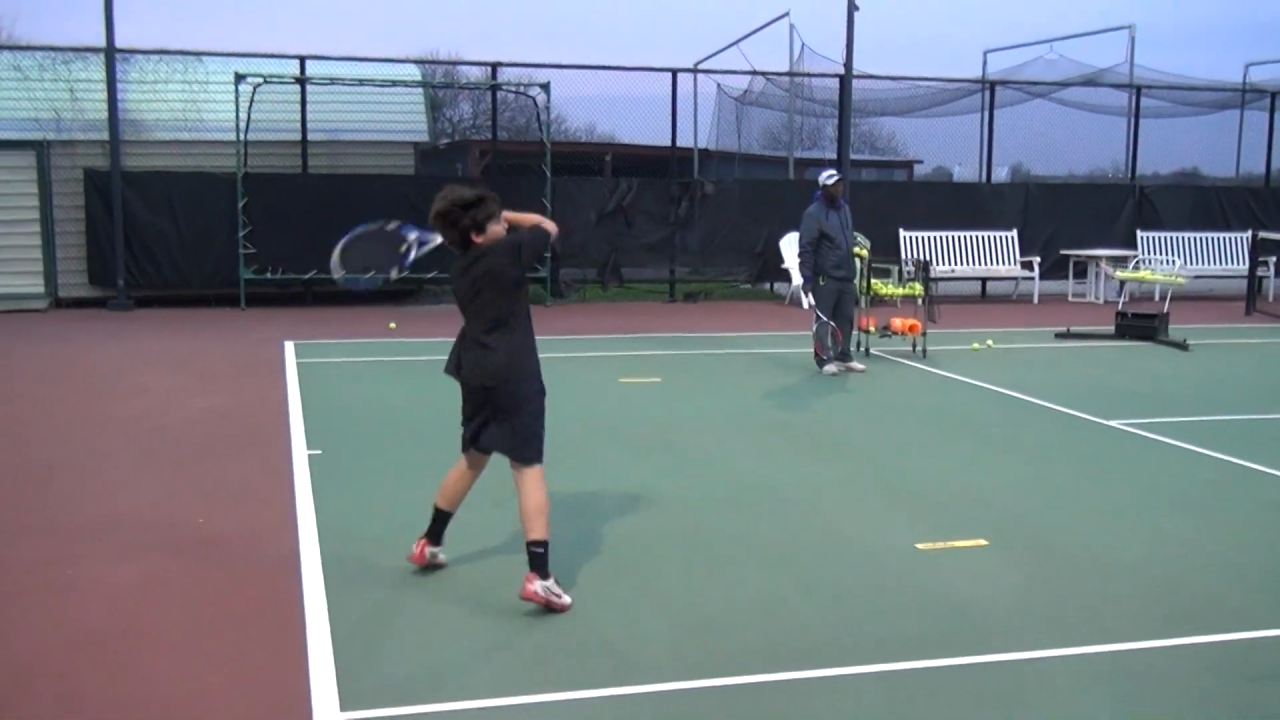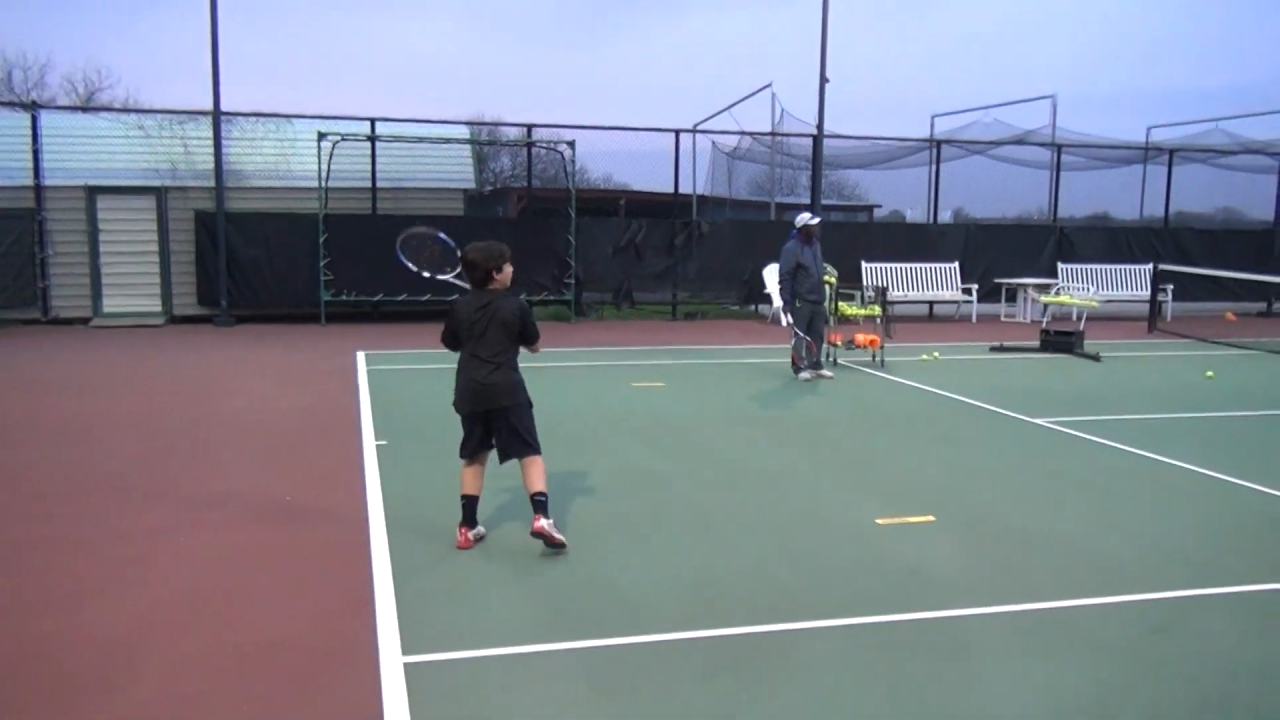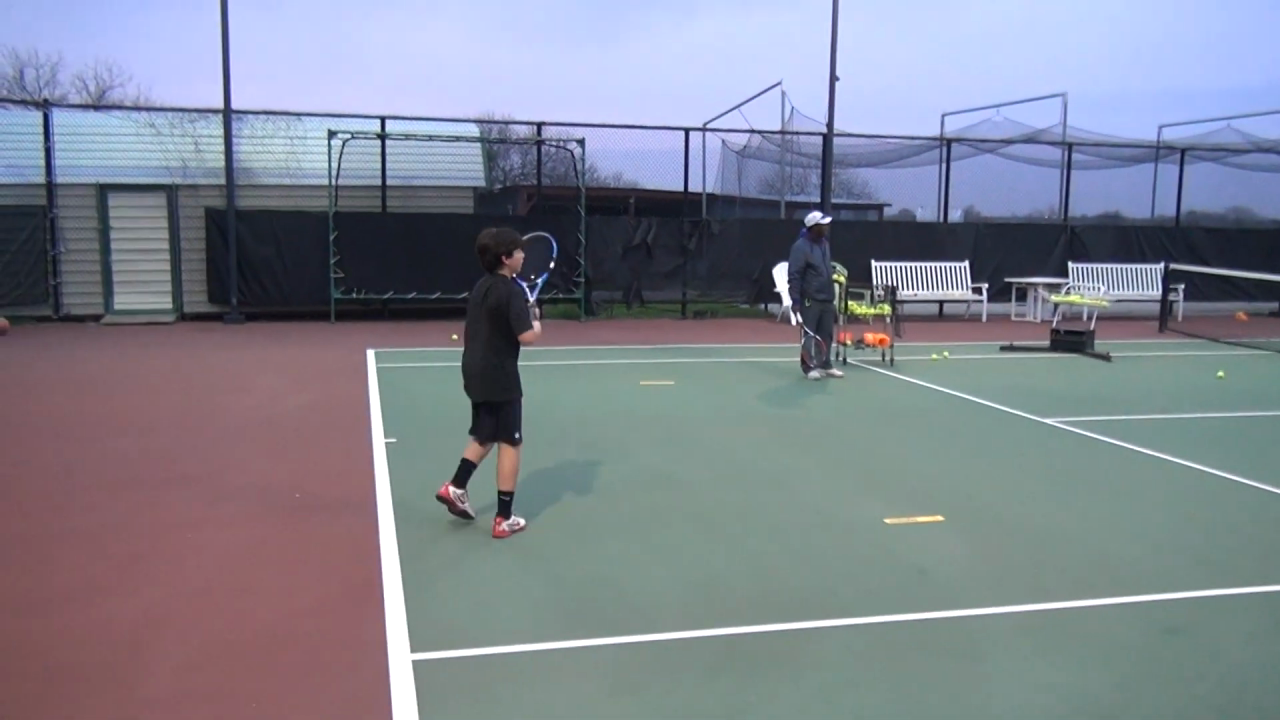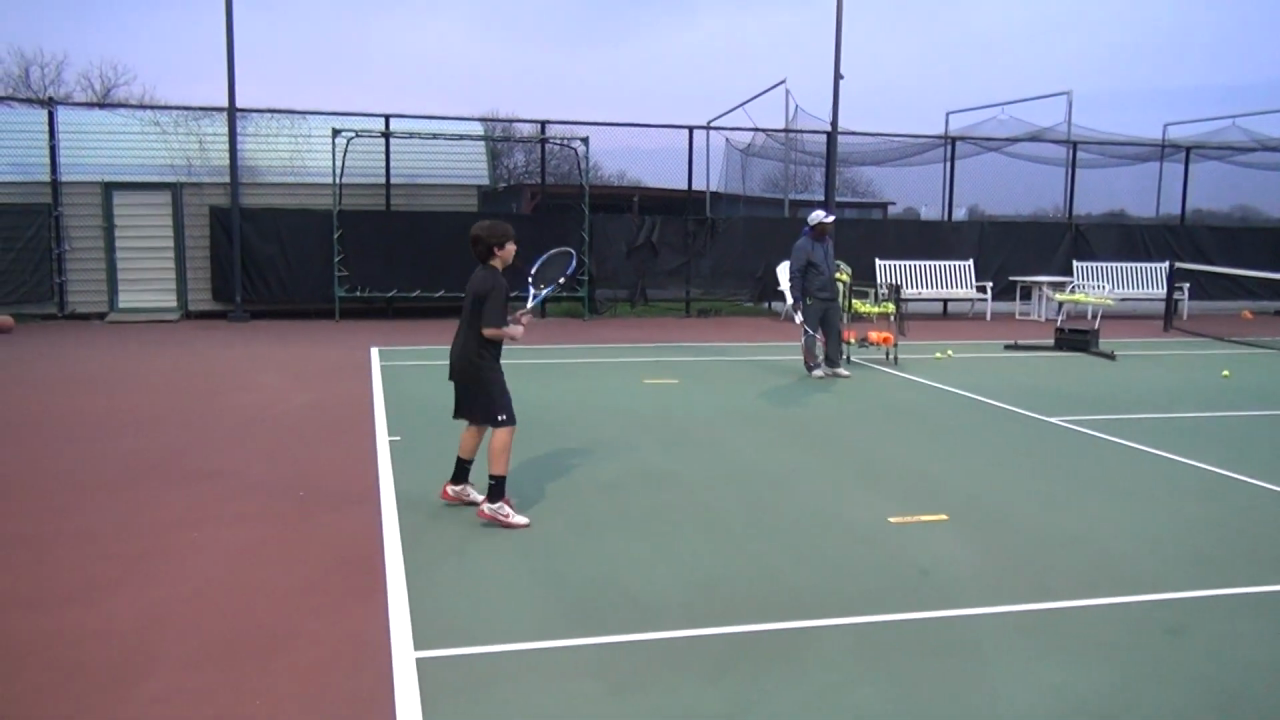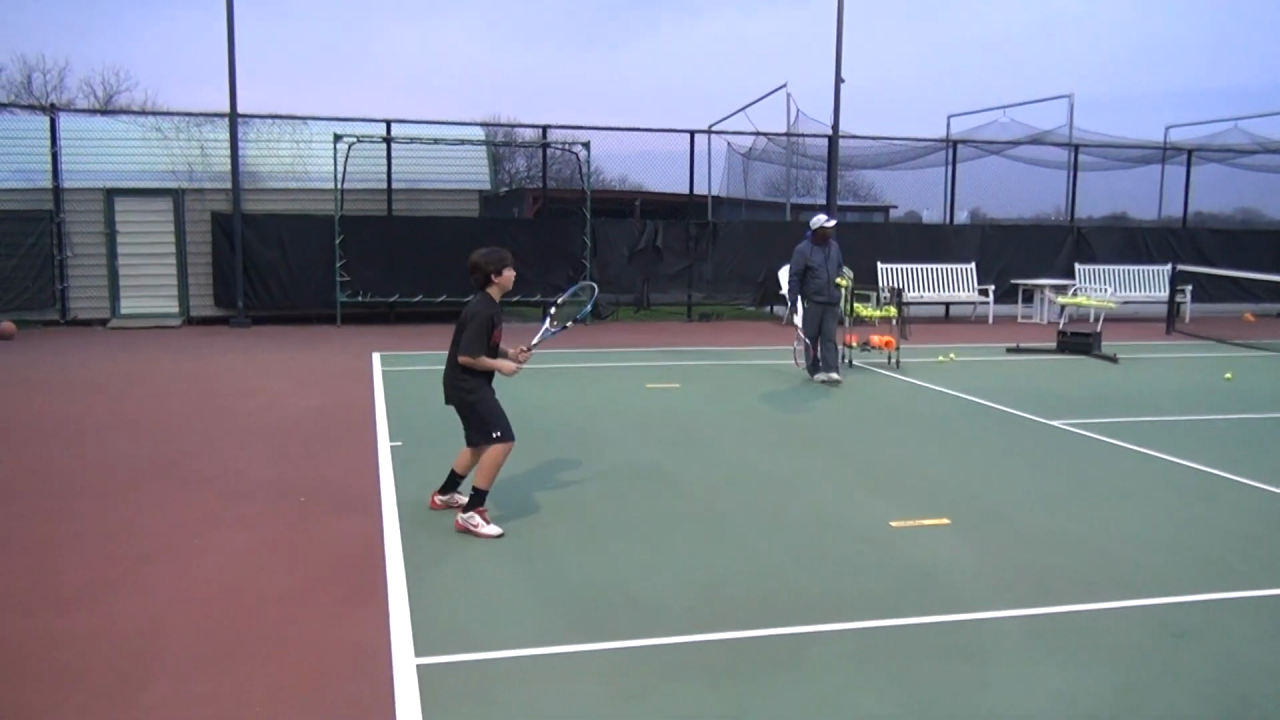
dt=0.4s
person 1, frame 1
left shoulder: (461, 264)
right shoulder: (511, 248)
right elbow: (549, 229)
right wrist: (508, 217)
left hip: (475, 371)
right hip: (515, 373)
left knee: (474, 456)
right knee: (529, 467)
person 1, frame 2
left shoulder: (460, 305)
right shoulder: (516, 306)
left elbow: (449, 344)
right elbow: (534, 344)
left hip: (470, 390)
right hip: (506, 389)
left knee: (474, 456)
right knee: (530, 454)
left ankle: (467, 527)
right ankle: (542, 518)
person 1, frame 3
left shoulder: (481, 287)
right shoulder: (512, 291)
right elbow: (524, 336)
left wrist: (524, 317)
right wrist: (537, 328)
left hip: (475, 371)
right hip: (499, 376)
left knee: (484, 436)
right knee: (510, 443)
left ankle: (456, 486)
right ankle: (504, 518)
person 1, frame 4
left shoulder: (481, 276)
right shoulder: (496, 284)
right elbow: (489, 330)
left wrist: (511, 321)
right wrist: (513, 332)
left hip: (465, 360)
right hip: (479, 363)
left knee: (478, 421)
right knee: (503, 425)
left ankle: (457, 485)
right ankle: (496, 501)
person 1, frame 5
left shoulder: (492, 306)
right shoulder: (481, 311)
right elbow: (466, 356)
left wrist: (511, 354)
right wrist: (501, 366)
left hip: (476, 385)
right hip: (466, 386)
left knee: (481, 442)
right knee: (502, 441)
left ankle: (445, 493)
right ankle: (472, 513)
person 2, frame 1
left shoulder: (845, 209)
right shoulder: (814, 213)
right elbow: (806, 248)
right wrist: (807, 278)
left hip: (847, 276)
right hip: (825, 278)
left knee: (846, 319)
left ankle: (843, 357)
right ankle: (824, 360)
person 2, frame 2
left shoulder: (816, 244)
right shoulder: (791, 248)
right elbow: (785, 277)
right wrist: (786, 301)
left hip: (818, 300)
right hip: (800, 301)
left knee: (817, 335)
right knee: (800, 336)
left ankle: (815, 366)
right ankle: (799, 368)
person 2, frame 3
left shoulder: (824, 243)
right shoulder: (800, 247)
right elbow: (794, 276)
left wrist: (834, 276)
right wrist: (795, 300)
left hip: (827, 299)
right hip: (810, 300)
left knee: (826, 334)
left ankle: (824, 365)
right ankle: (809, 367)
person 2, frame 4
left shoulder: (828, 242)
right shoulder: (802, 245)
right elbow: (796, 274)
left wrist: (836, 274)
right wrist: (796, 298)
left hip: (831, 296)
right hip: (812, 298)
left knee: (834, 332)
right knee: (810, 334)
left ankle: (833, 365)
right ankle: (813, 366)
person 2, frame 5
left shoulder: (834, 246)
right shoulder: (803, 250)
left elbow: (839, 266)
right elbow: (794, 278)
left wrist: (840, 278)
right wrist: (793, 302)
left hip: (832, 301)
right hip: (812, 301)
left knee: (829, 337)
right knee: (811, 337)
left ankle: (831, 371)
right ankle: (814, 370)
